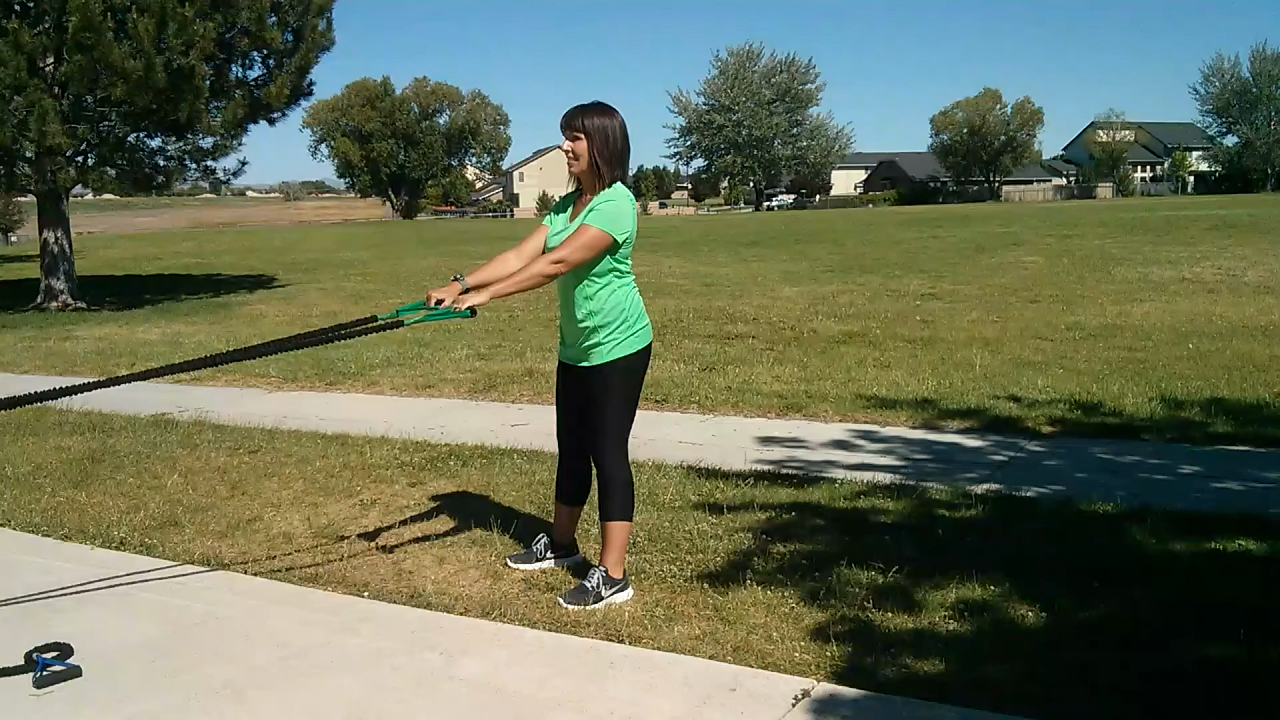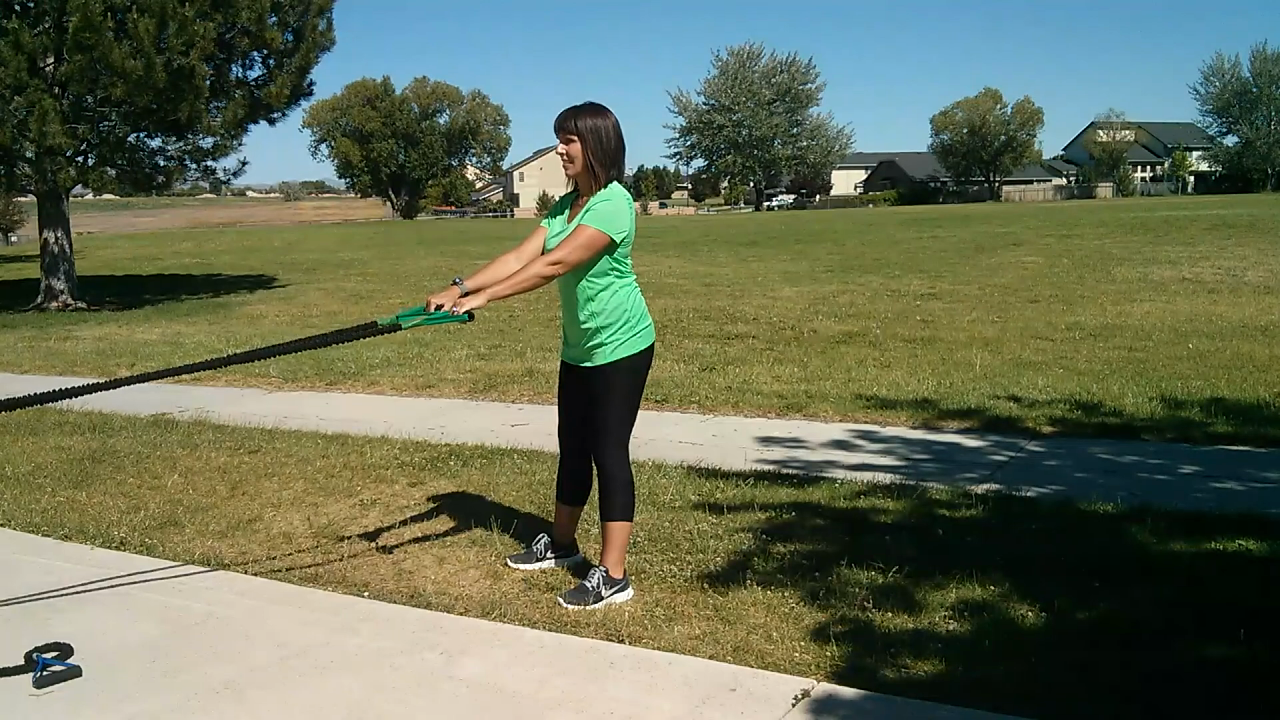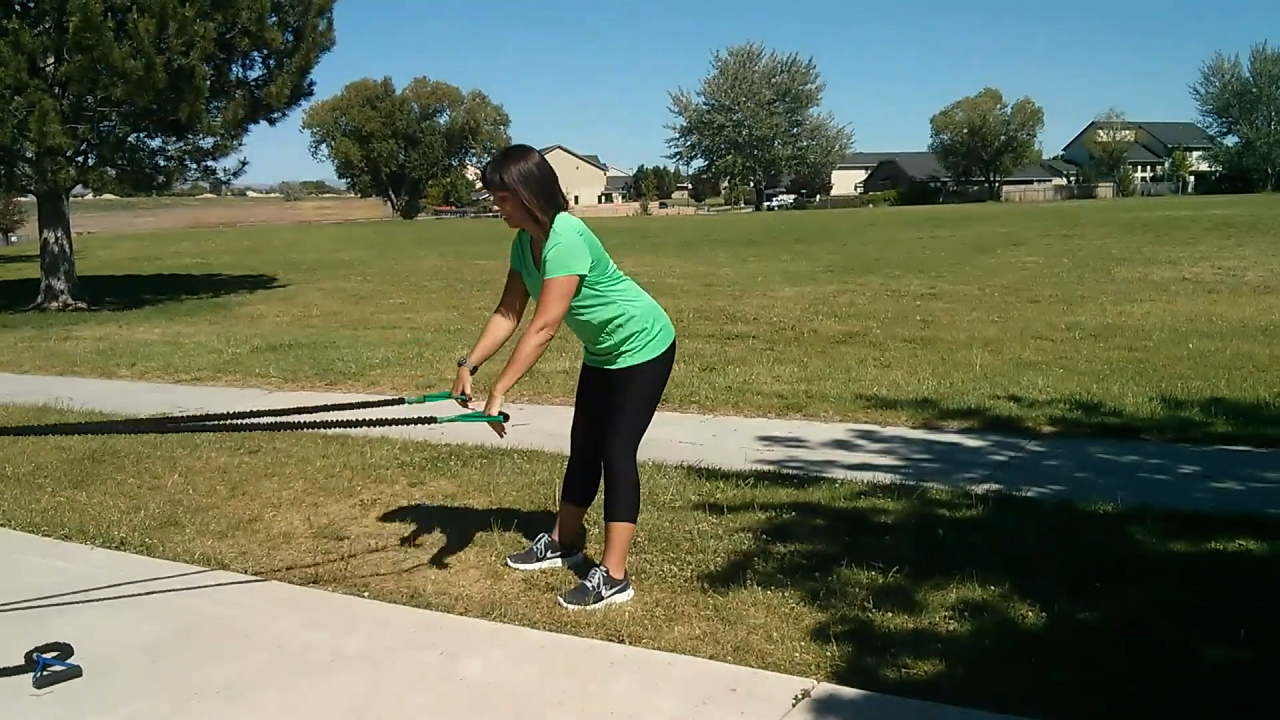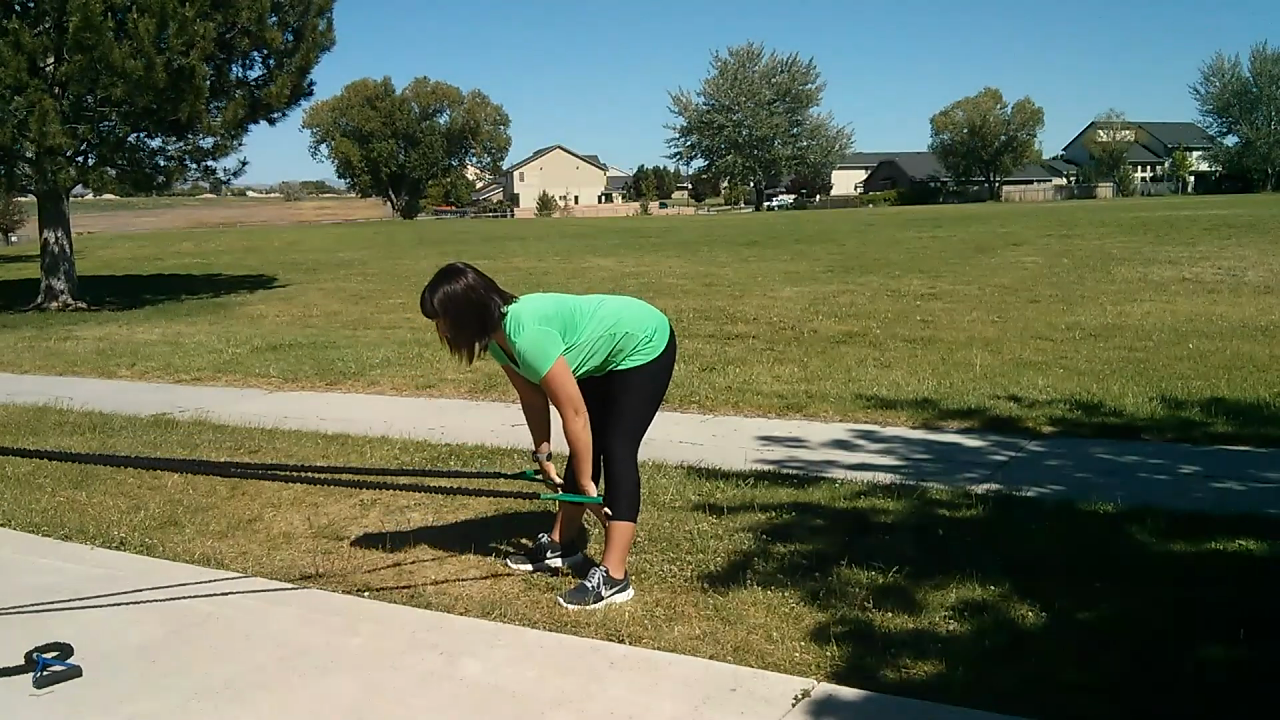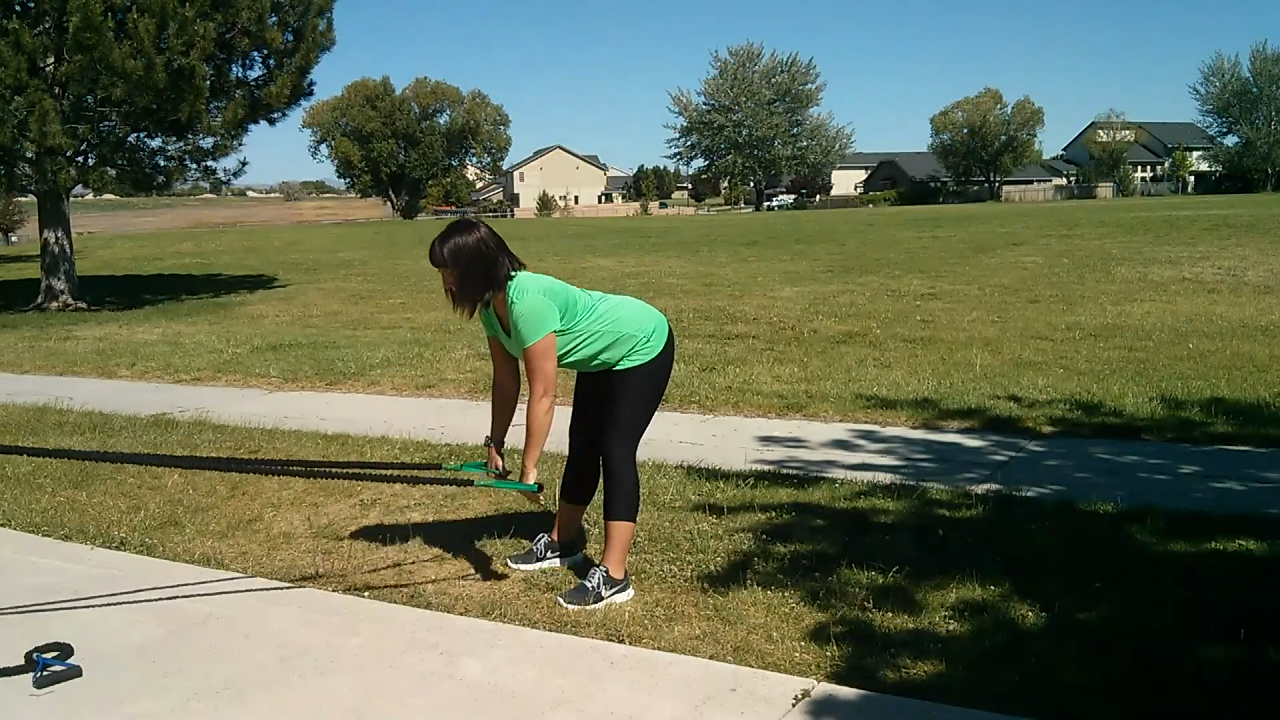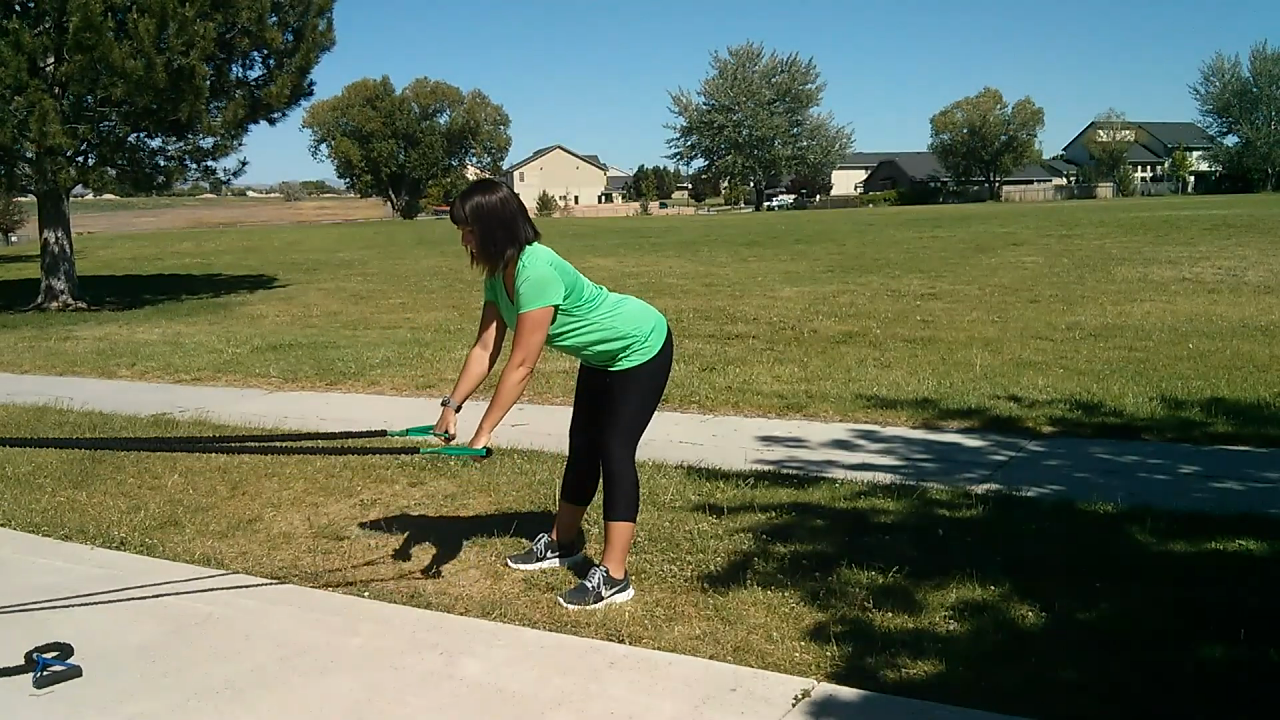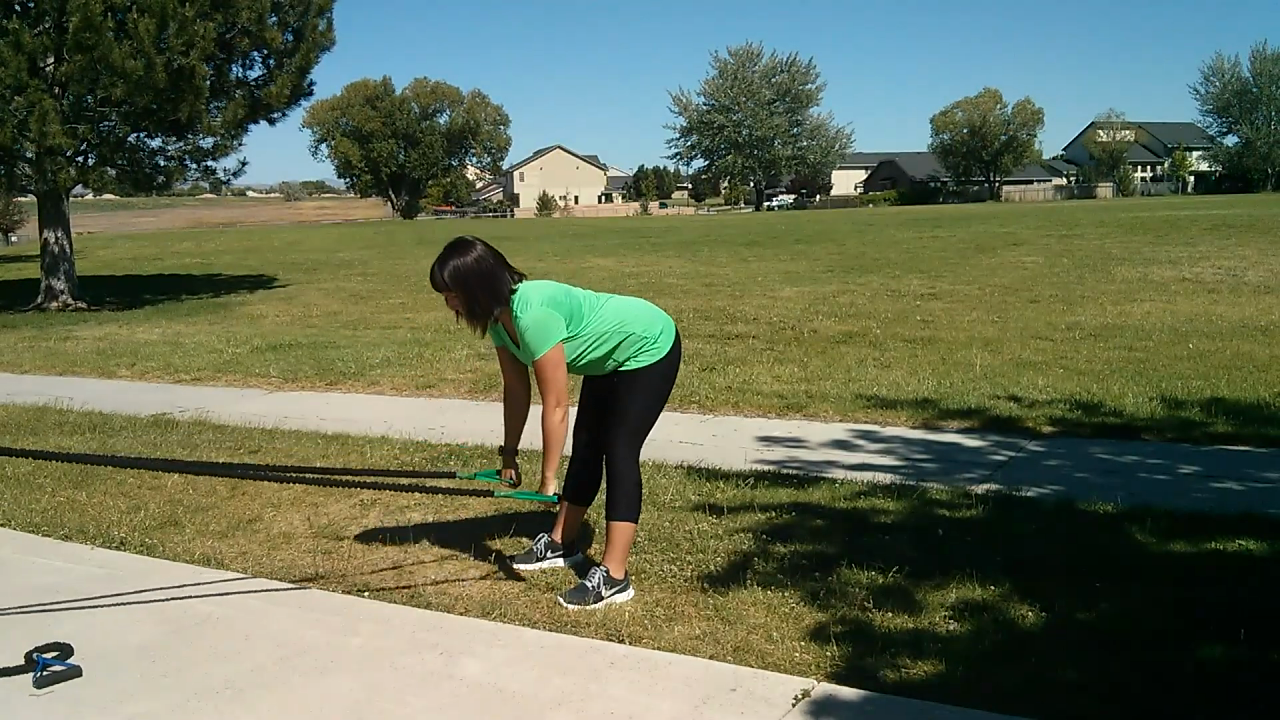
dt=0.7s
person 1, frame 1
left shoulder: (616, 203)
right shoulder: (567, 203)
left elbow: (557, 263)
right elbow: (521, 254)
left wrist: (485, 294)
right wrist: (460, 283)
left hip: (617, 348)
right hip: (577, 348)
left knee: (607, 452)
right knee: (571, 447)
left ankle: (612, 576)
right ankle: (561, 543)
person 1, frame 2
left shoulder: (613, 203)
right shoulder: (566, 204)
left elbow: (554, 264)
right elbow: (520, 256)
left wrist: (483, 297)
right wrist: (458, 288)
left hip: (619, 349)
right hip: (580, 349)
left knee: (608, 452)
right knee: (573, 448)
left ankle: (613, 576)
right ankle: (561, 543)
person 1, frame 3
left shoulder: (565, 239)
right shoulder: (525, 242)
left elbow: (543, 328)
right elbow: (507, 313)
left wrist: (499, 391)
right wrist: (468, 365)
left hip: (641, 348)
right hip: (603, 352)
left knee: (616, 451)
right knee: (584, 448)
left ankle: (614, 577)
right ankle: (563, 542)
person 1, frame 4
left shoulder: (526, 335)
right shoulder: (497, 333)
left elbow: (575, 415)
right elbow: (533, 398)
left wrist: (586, 483)
right wrist: (543, 455)
left hip: (643, 345)
right hip: (606, 353)
left knee: (616, 450)
right knee: (586, 447)
left ankle: (613, 577)
right ankle: (563, 542)
person 1, frame 5
left shoulder: (527, 302)
right shoulder: (493, 305)
left elbow: (543, 396)
right elbow: (505, 381)
left wrist: (529, 468)
right wrist: (495, 444)
left hip: (641, 348)
right hip: (603, 356)
left knee: (615, 450)
right knee: (581, 446)
left ankle: (613, 576)
right ankle: (563, 542)
person 1, frame 6
left shoulder: (537, 272)
right shoulder: (499, 274)
left elbow: (521, 366)
right elbow: (485, 349)
left wrist: (484, 432)
right wrist: (451, 406)
left hip: (639, 347)
right hip: (601, 356)
left knee: (614, 451)
right knee: (582, 446)
left ankle: (614, 577)
right ankle: (563, 542)
person 1, frame 7
left shoulder: (533, 314)
right shoulder: (499, 316)
left elbow: (556, 406)
right elbow: (516, 390)
left wrist: (548, 480)
right wrist: (508, 454)
left hip: (647, 349)
right hip: (608, 359)
left knee: (619, 452)
right knee: (586, 446)
left ankle: (613, 577)
right ankle: (561, 543)
